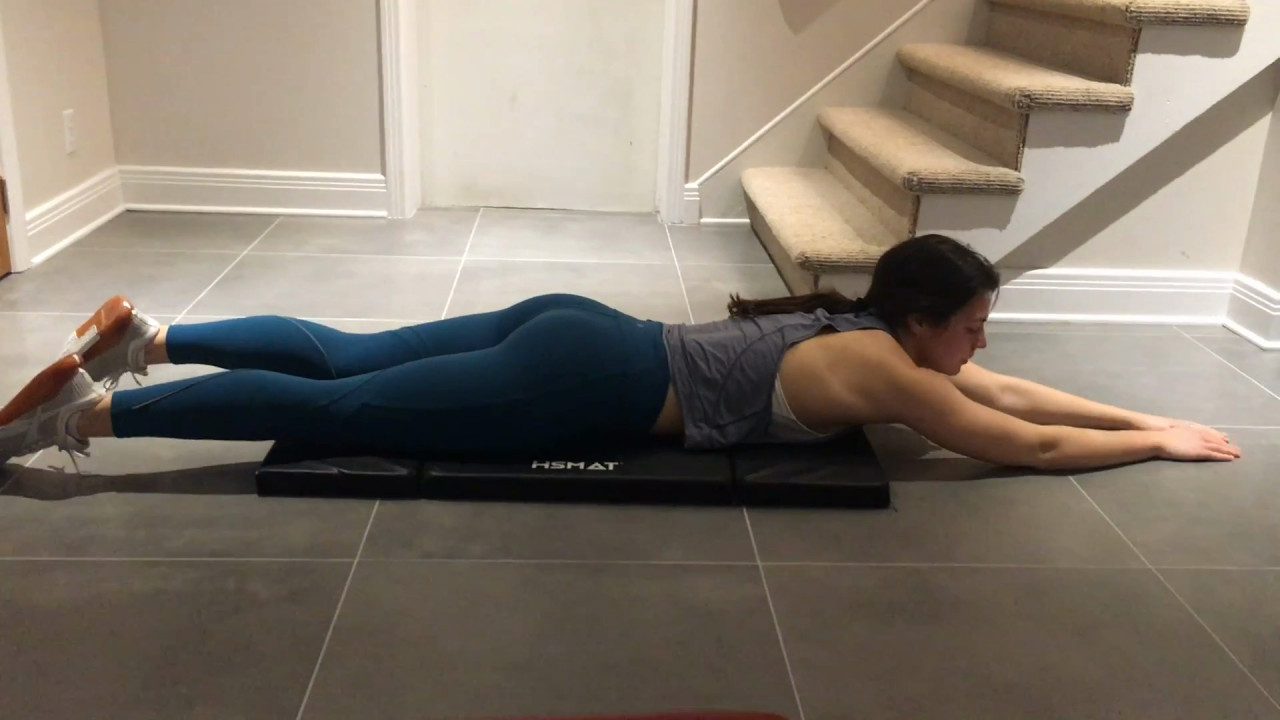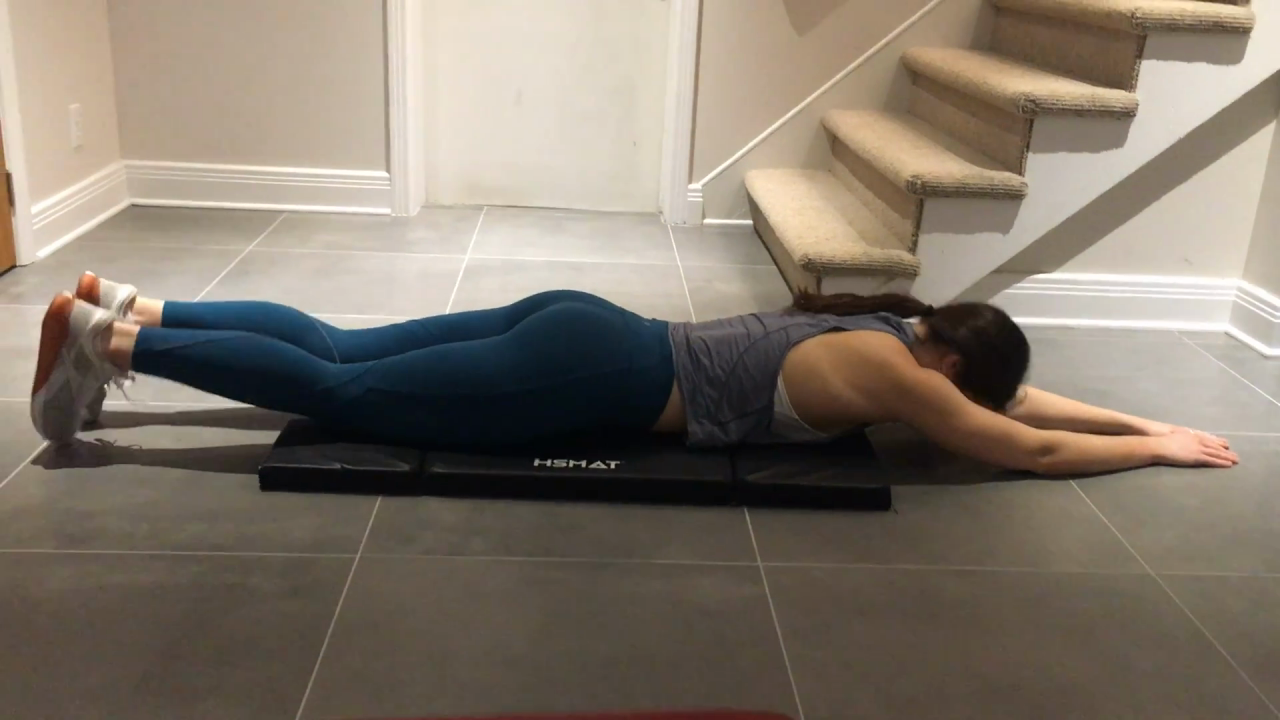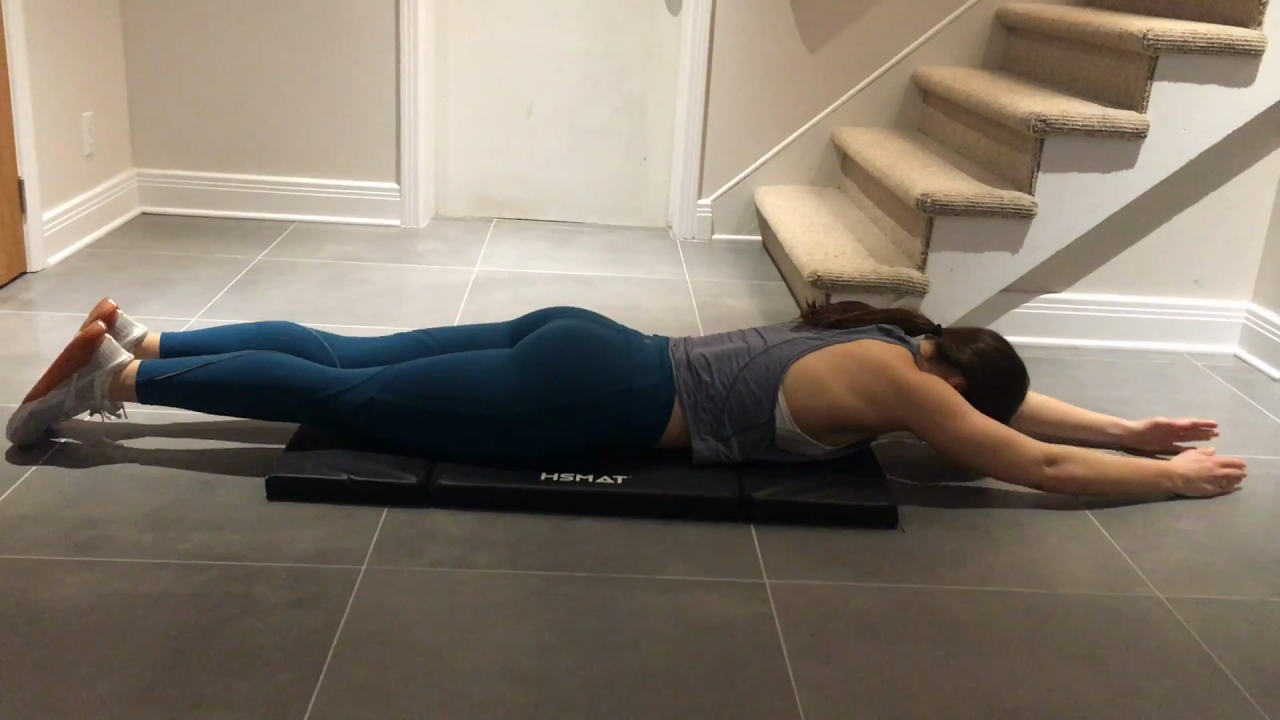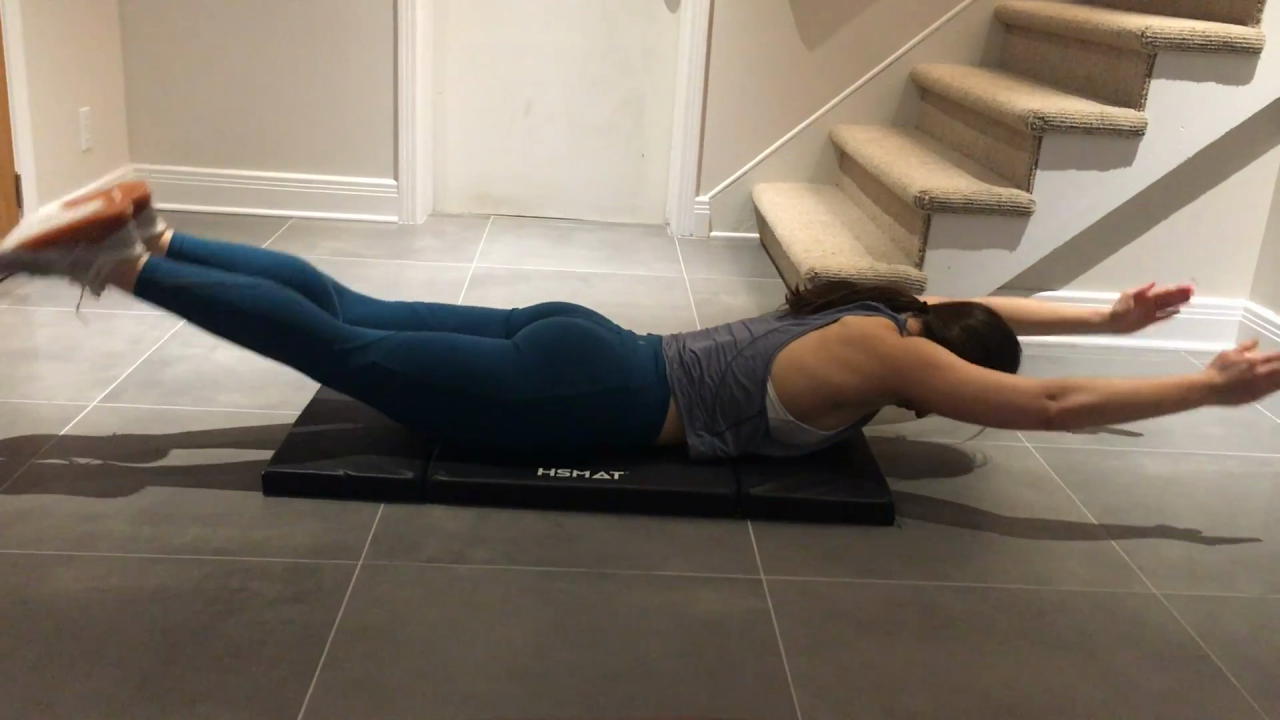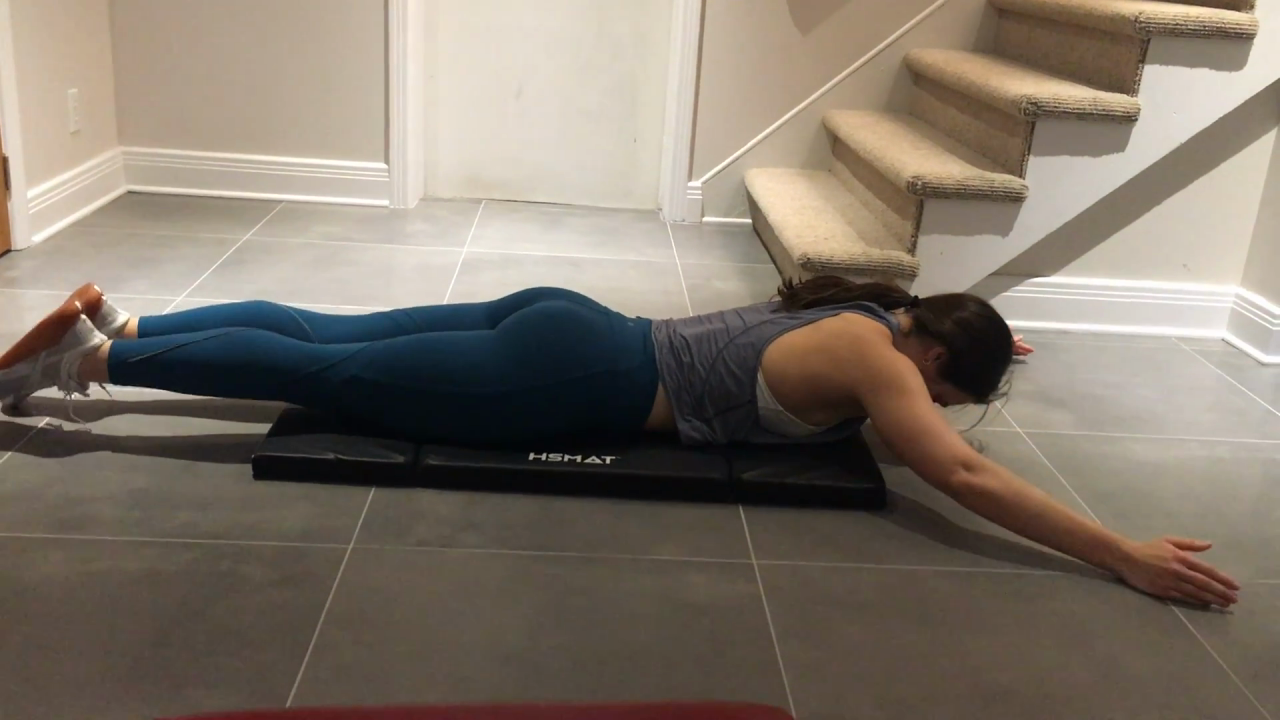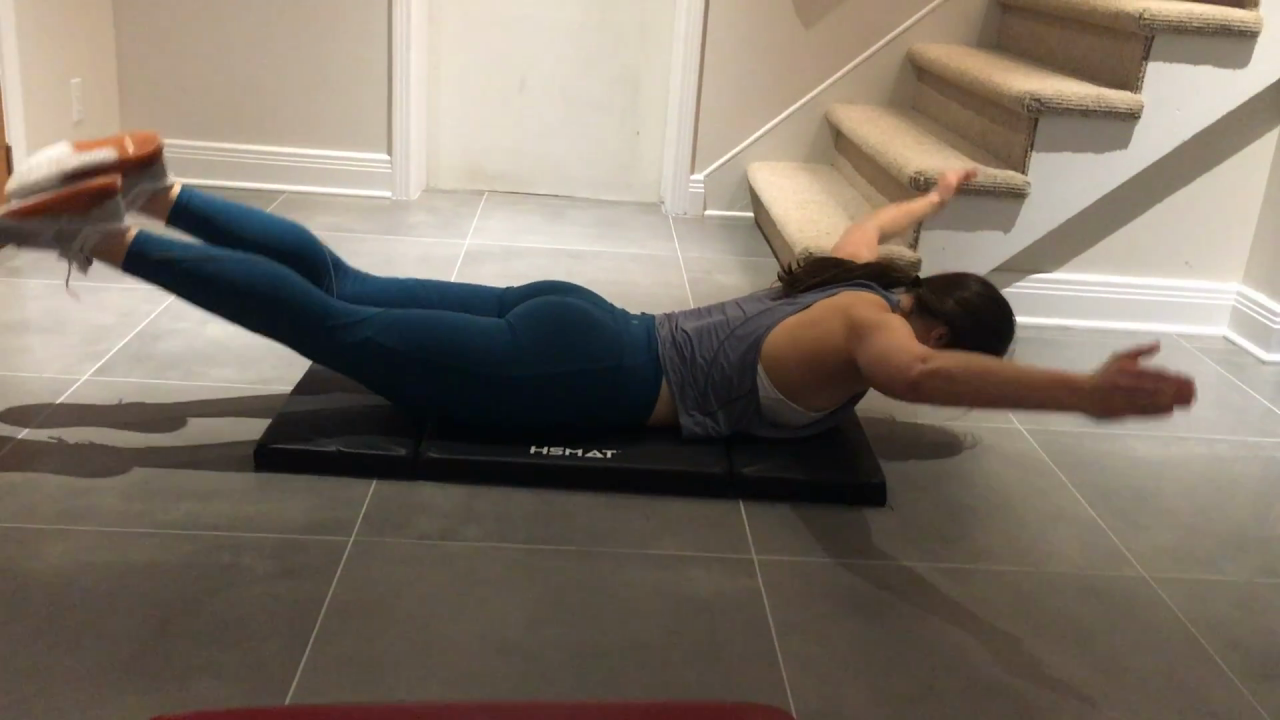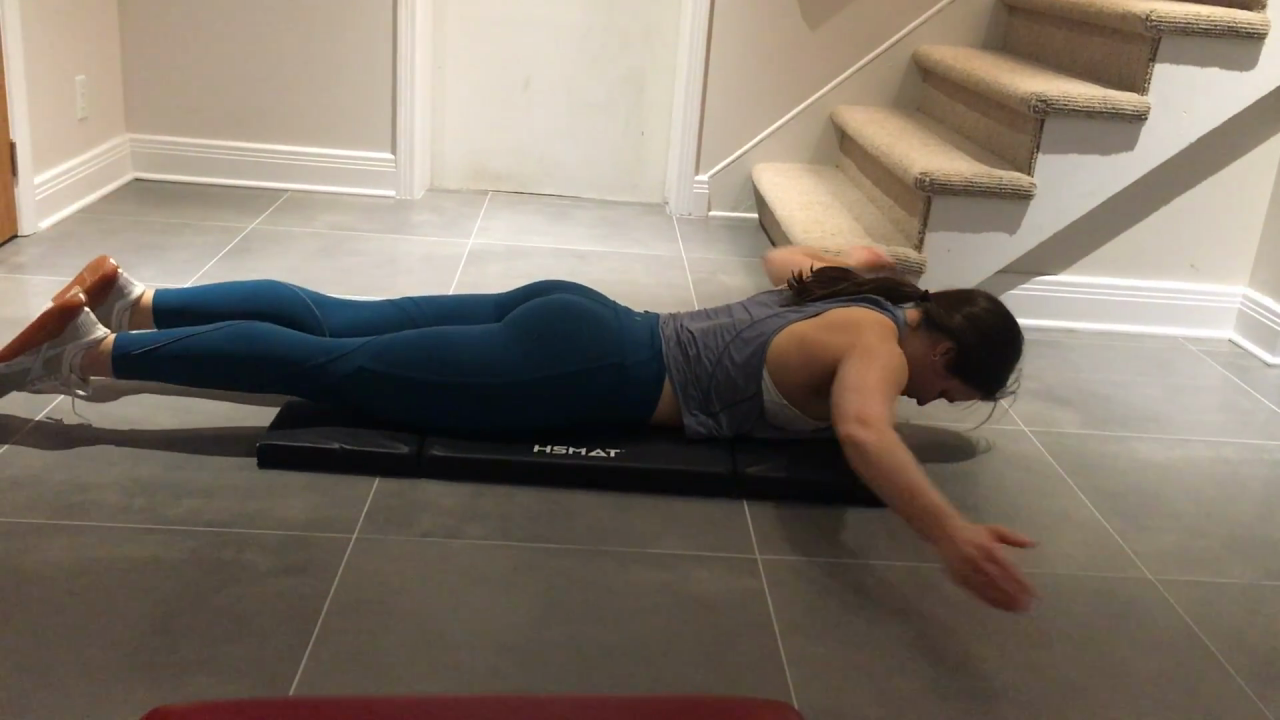
dt=0.7s
person 1, frame 1
left shoulder: (868, 329)
right shoulder: (884, 374)
left elbow: (1007, 394)
right elbow: (1028, 449)
left wrist: (1137, 412)
right wrist: (1160, 440)
left hip: (579, 336)
right hip: (583, 383)
left knee: (344, 357)
right knee: (334, 412)
left ankle: (145, 334)
person 1, frame 2
left shoulder: (891, 329)
right shoulder: (889, 372)
left elbow: (1007, 395)
right elbow: (1027, 446)
left wrist: (1137, 418)
right wrist: (1159, 450)
left hip: (581, 332)
right hip: (588, 378)
left knee: (340, 347)
right knee: (342, 389)
left ankle: (138, 309)
right ankle: (114, 342)
person 1, frame 3
left shoulder: (897, 343)
right shoulder: (892, 382)
left elbow: (1007, 396)
right elbow: (1032, 464)
left wrist: (1132, 427)
right wrist: (1175, 479)
left hip: (581, 348)
right hip: (586, 392)
left knee: (349, 357)
right knee: (346, 397)
left ankle: (137, 340)
right ankle: (119, 378)
person 1, frame 4
left shoulder: (886, 315)
right shoulder: (885, 357)
left elbow: (984, 309)
right elbow: (1044, 404)
left wrist: (1110, 316)
left hip: (572, 344)
right hip: (581, 399)
left knee: (345, 318)
right knee: (340, 353)
left ankle: (150, 236)
right ankle: (125, 260)
person 1, frame 5
left shoulder: (869, 315)
right shoulder: (874, 361)
right elbow: (965, 476)
left wrist: (978, 335)
right wrist: (1126, 556)
left hip: (564, 329)
right hip: (571, 377)
left knee: (329, 334)
right knee: (329, 376)
left ankle: (116, 325)
person 1, frame 6
left shoulder: (854, 287)
right shoulder: (868, 326)
left elbow: (865, 225)
right elbow: (917, 373)
left wrist: (933, 193)
right wrist: (1083, 393)
left hip: (564, 323)
right hip: (575, 379)
left knee: (335, 288)
right knee: (335, 335)
left ankle: (153, 191)
right ankle: (109, 237)
person 1, frame 7
left shoulder: (852, 301)
right shoulder: (881, 345)
left elbow: (786, 262)
right elbow: (867, 429)
right wrist: (947, 533)
left hip: (567, 320)
right hip: (581, 374)
left knee: (339, 321)
right knee: (331, 367)
left ankle: (131, 303)
right ankle: (93, 355)
